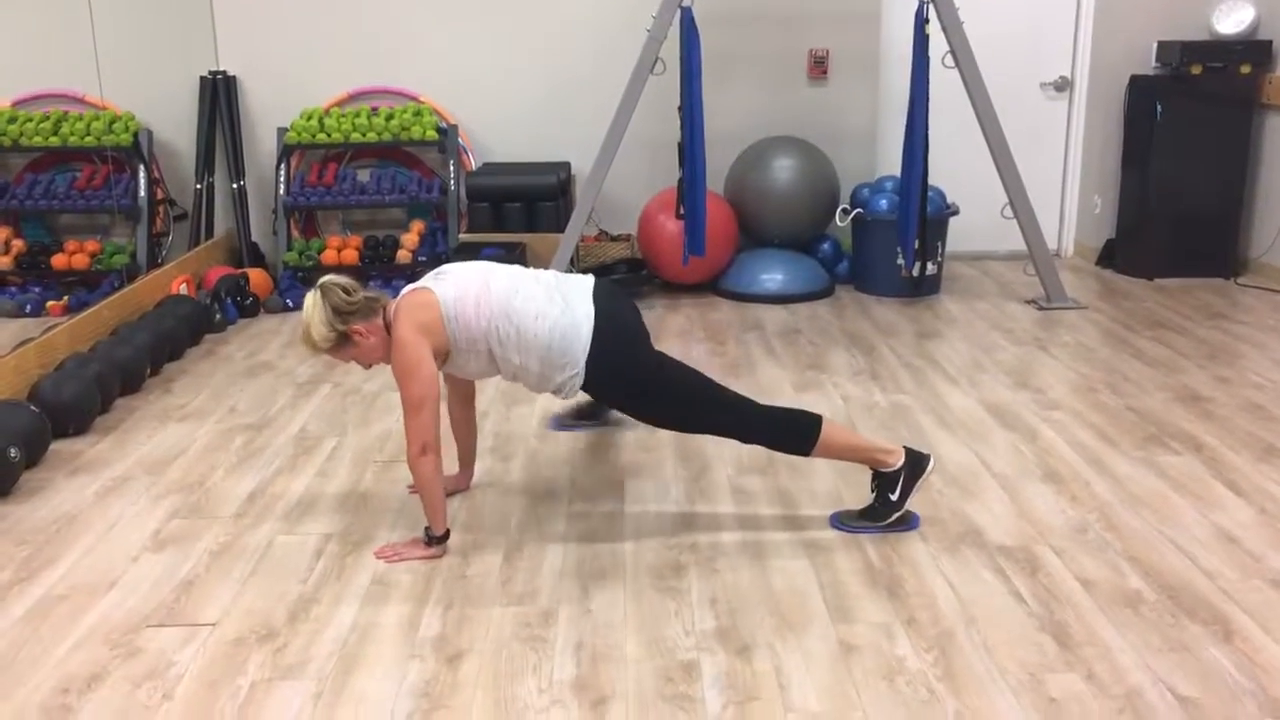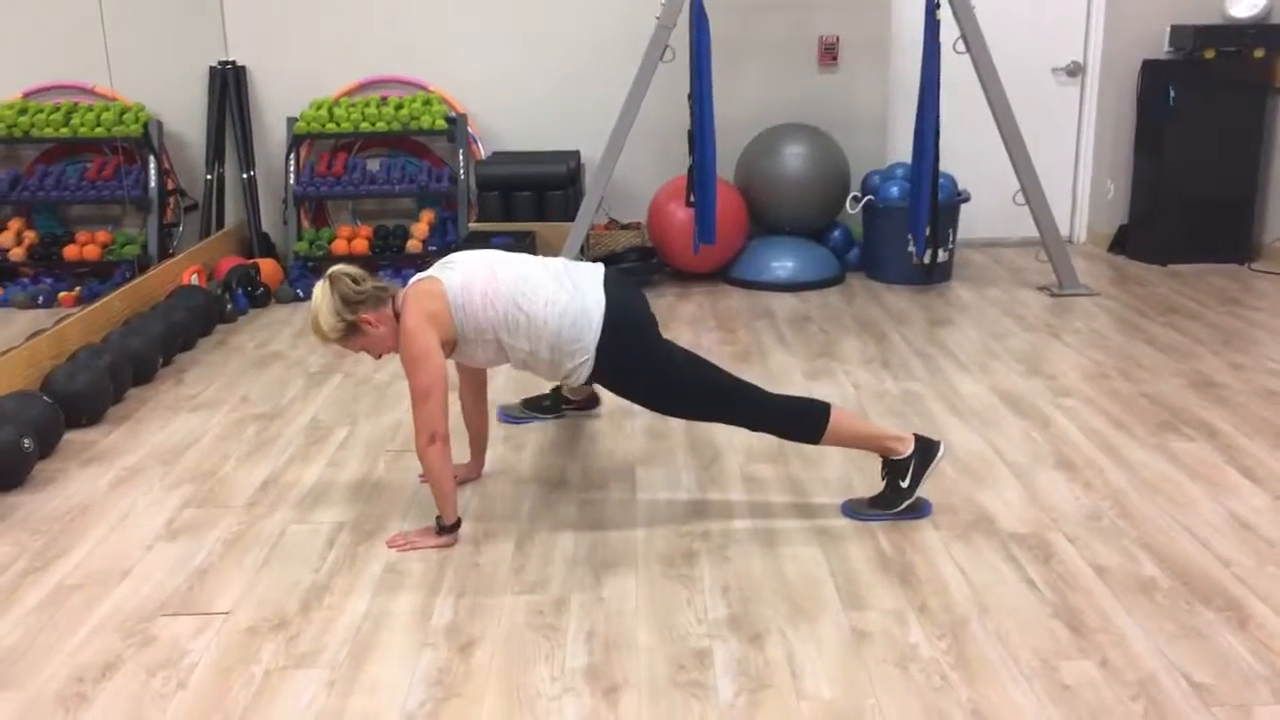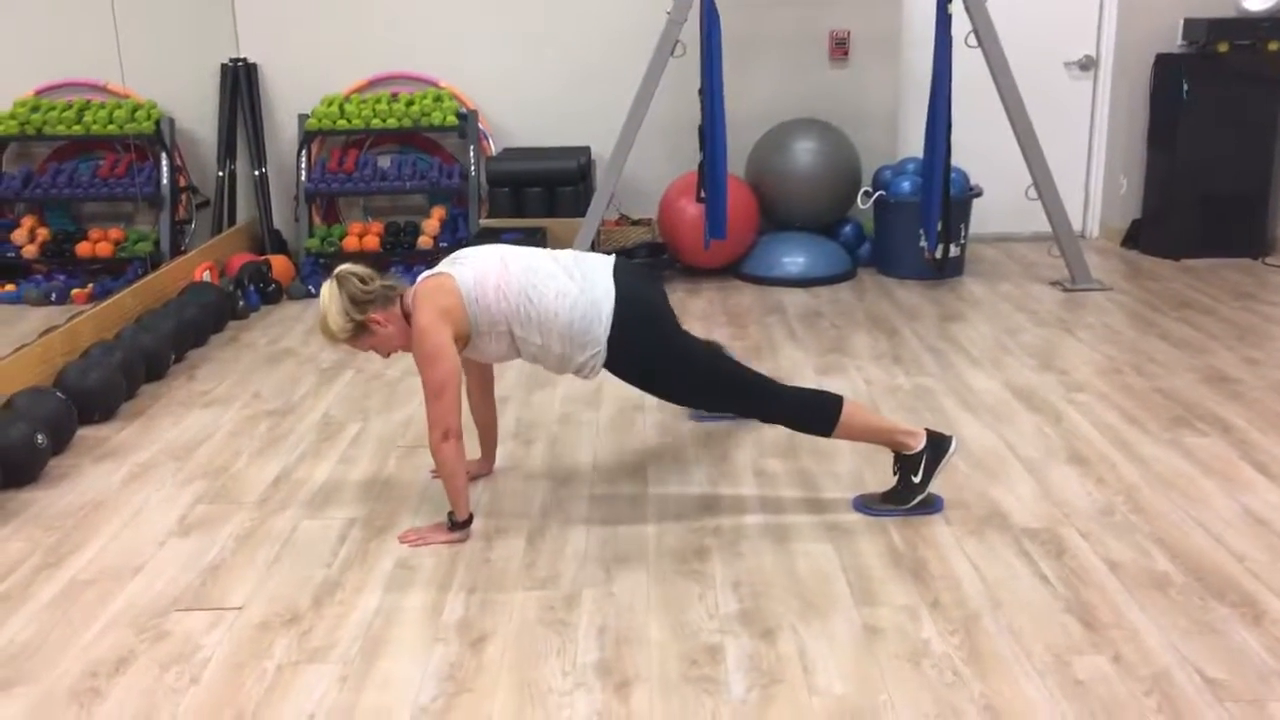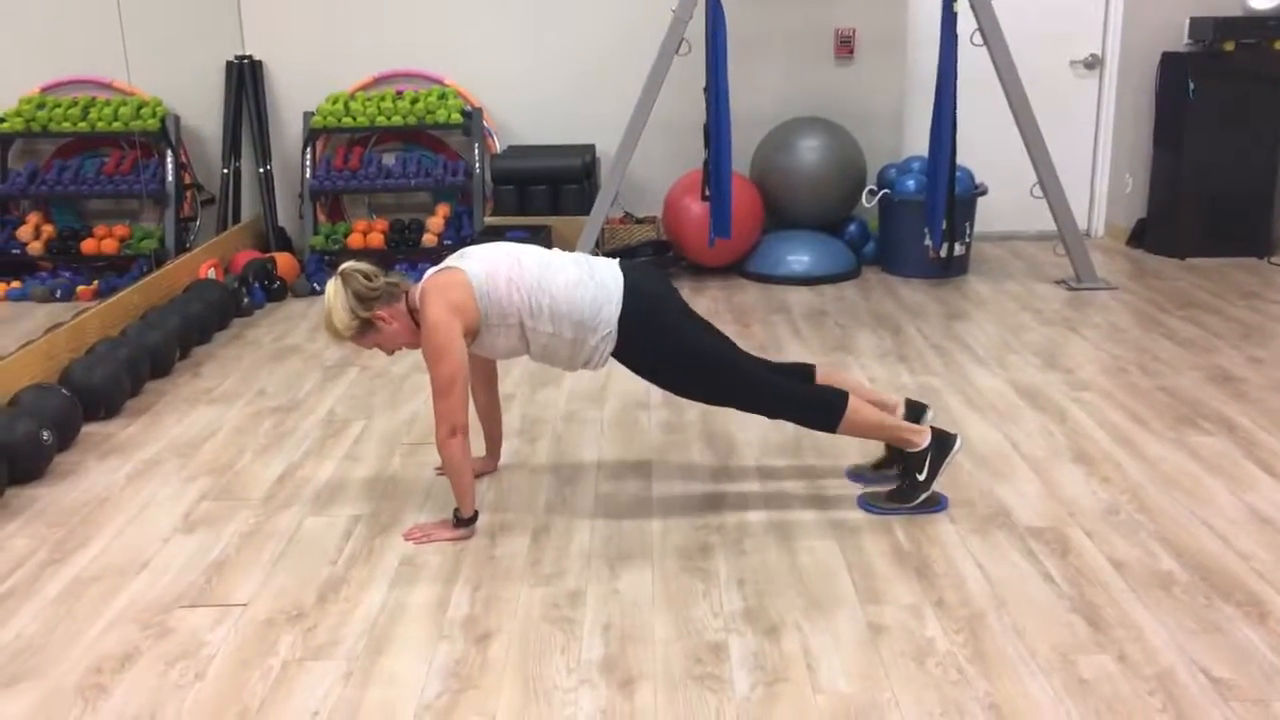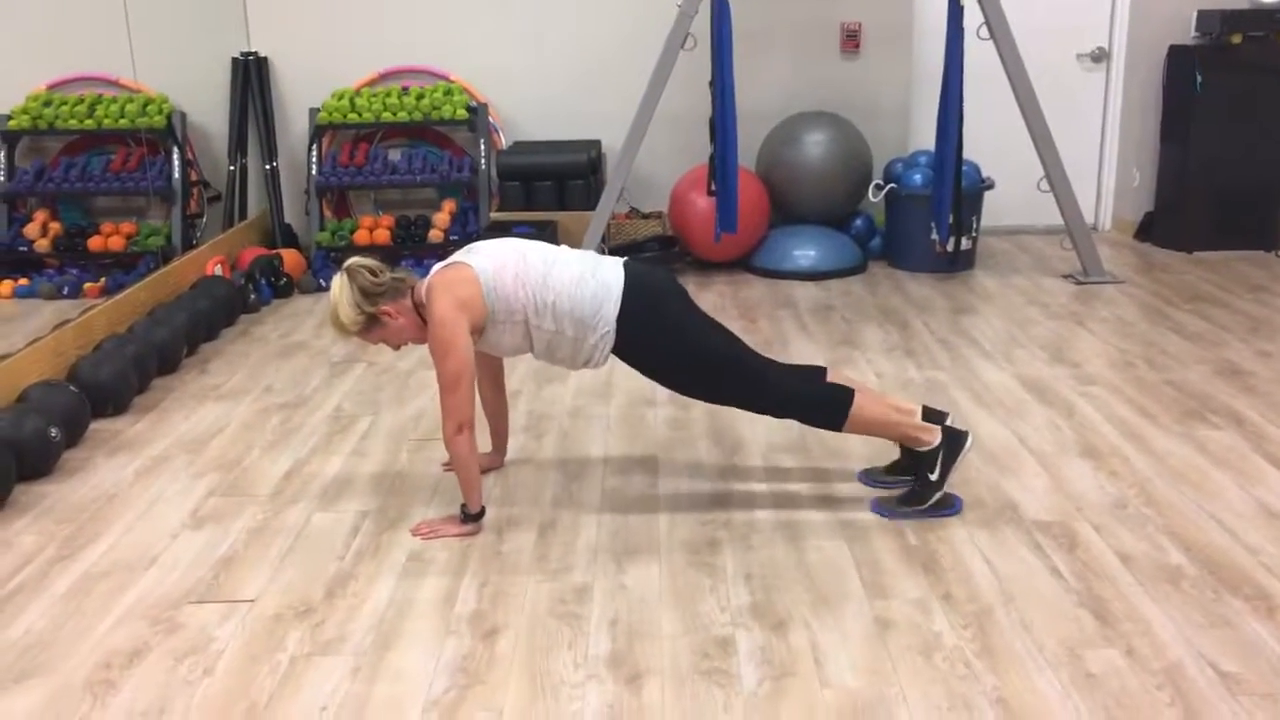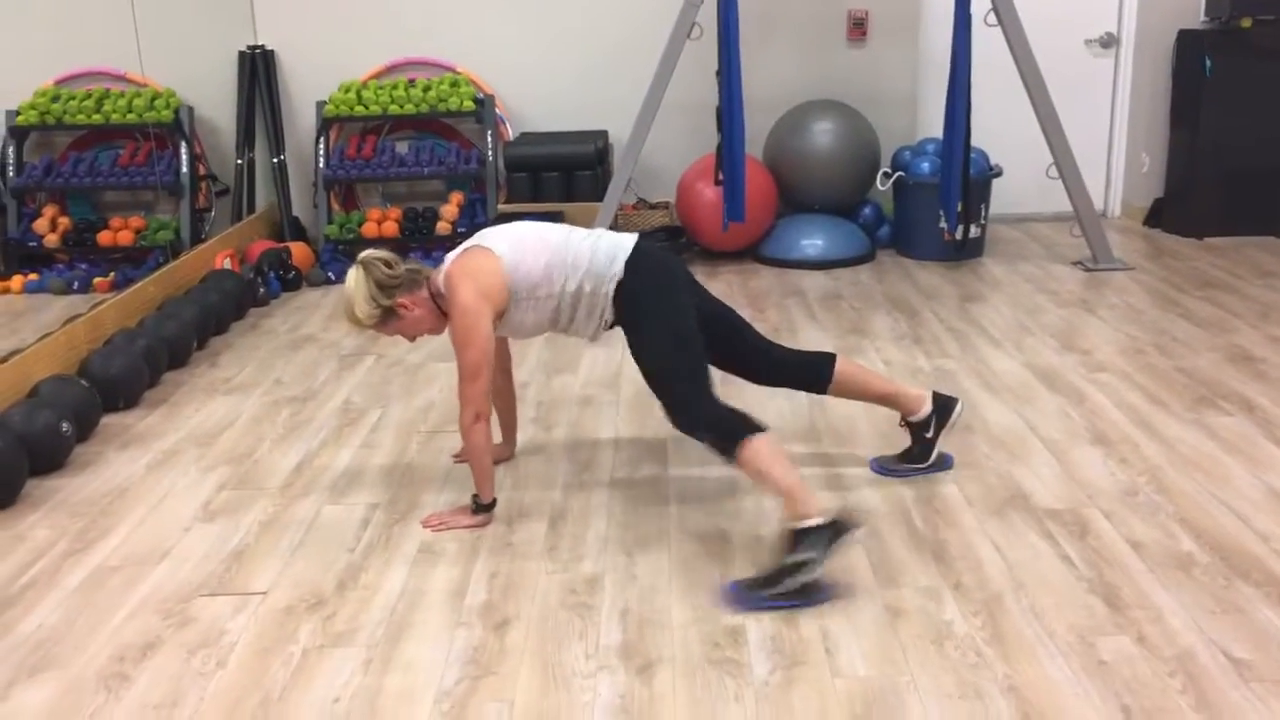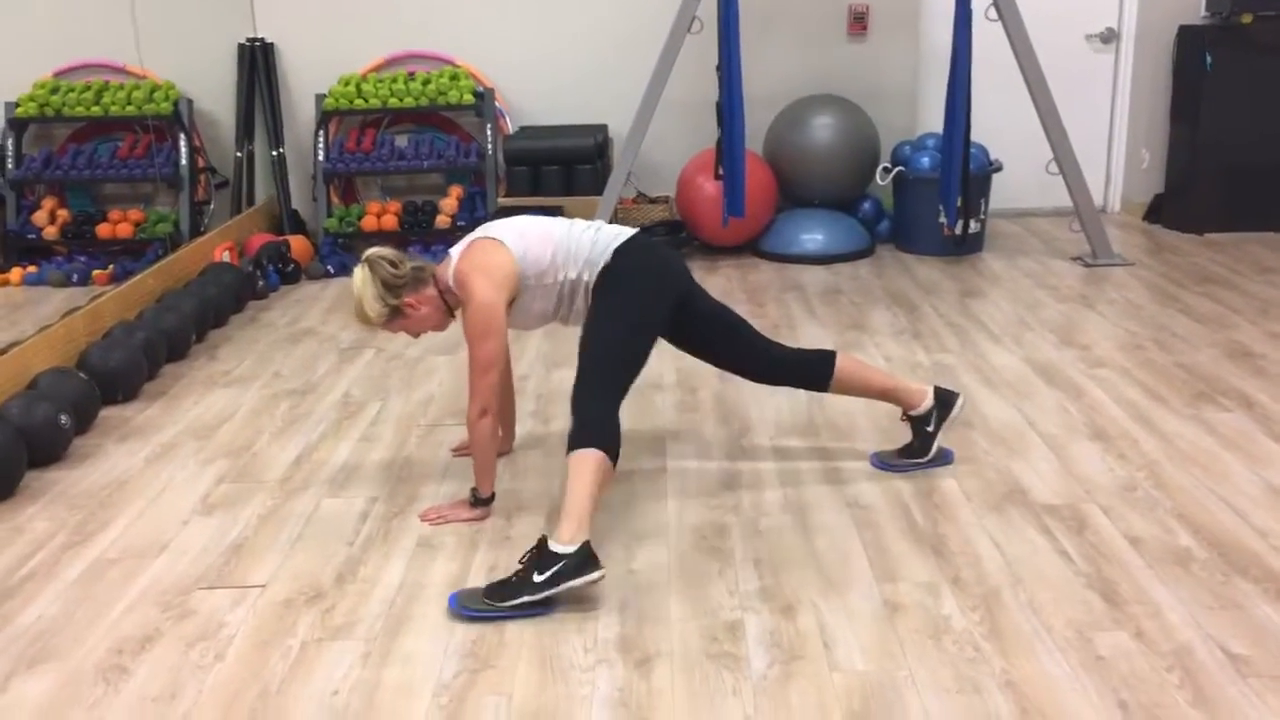
dt=0.3s
person 1, frame 1
left shoulder: (408, 330)
right shoulder: (427, 304)
left elbow: (421, 446)
right elbow: (461, 391)
left wrist: (434, 535)
right wrist: (464, 474)
left hip: (596, 349)
right hip: (594, 306)
left knee: (734, 418)
left ankle: (893, 462)
right ankle: (600, 406)
person 1, frame 2
left shoulder: (415, 320)
right shoulder: (433, 292)
left elbow: (430, 435)
right elbow: (472, 372)
left wrist: (445, 524)
right wrist: (475, 463)
left hip: (605, 334)
right hip: (602, 294)
left knee: (744, 406)
left ankle: (903, 448)
right ankle: (576, 387)
person 1, frame 3
left shoulder: (427, 318)
right shoulder: (445, 290)
left elbow: (443, 431)
right elbow: (479, 375)
left wrist: (458, 520)
right wrist: (486, 459)
left hip: (616, 326)
right hip: (615, 283)
left knee: (755, 396)
left ankle: (914, 442)
person 1, frame 4
left shoulder: (436, 312)
right shoulder: (449, 290)
left elbow: (450, 427)
right elbow: (483, 377)
left wrist: (463, 518)
right wrist: (492, 457)
left hip: (626, 319)
right hip: (627, 291)
left knee: (760, 393)
right knee: (753, 373)
left ankle: (918, 440)
right ankle: (896, 406)
person 1, frame 5
left shoulder: (442, 306)
right shoulder: (457, 285)
left elbow: (457, 423)
right elbow: (489, 372)
left wrist: (469, 513)
right wrist: (497, 452)
left hip: (629, 317)
right hip: (631, 290)
left knee: (765, 391)
right knee: (764, 375)
left ankle: (929, 439)
right ankle: (915, 414)
person 1, frame 6
left shoulder: (463, 292)
right shoulder: (463, 275)
left elbow: (474, 409)
right elbow: (499, 368)
left wrist: (481, 504)
right wrist: (507, 443)
left hip: (638, 278)
right hip: (642, 276)
left knee: (692, 408)
right knee: (769, 364)
left ankle: (811, 520)
right ankle: (924, 406)
person 1, frame 7
left shoulder: (476, 283)
right shoulder: (460, 271)
left elbow: (482, 400)
right elbow: (499, 370)
left wrist: (480, 497)
right wrist: (504, 439)
left hip: (632, 270)
right hip: (642, 271)
left knee: (592, 403)
right knee: (768, 362)
left ankle: (567, 550)
right ankle: (924, 401)
